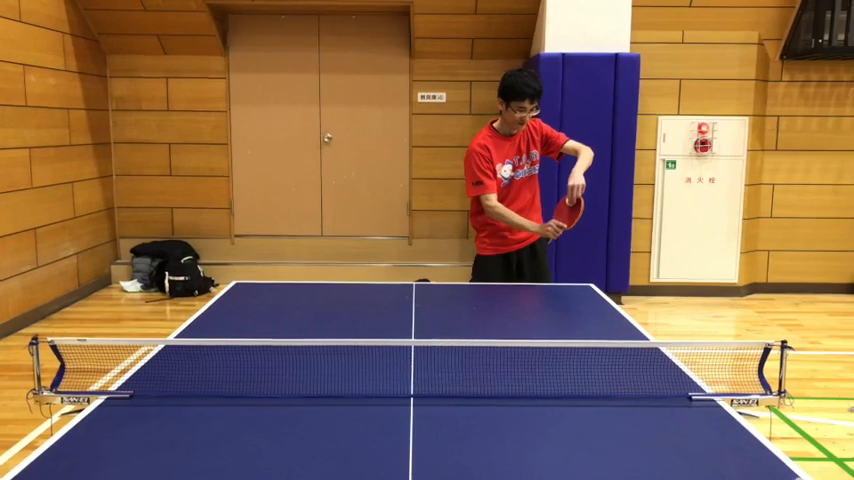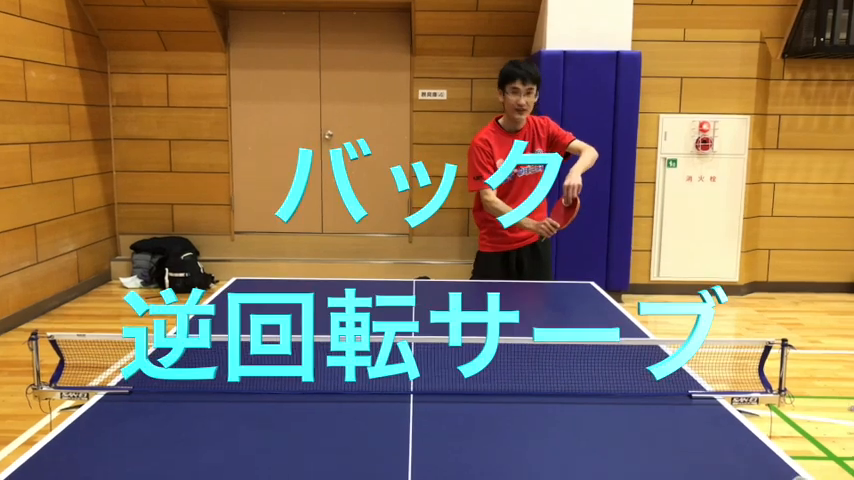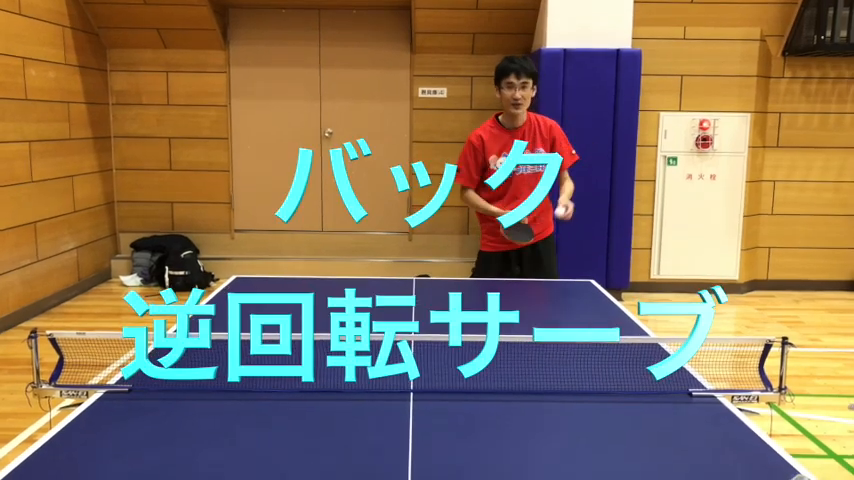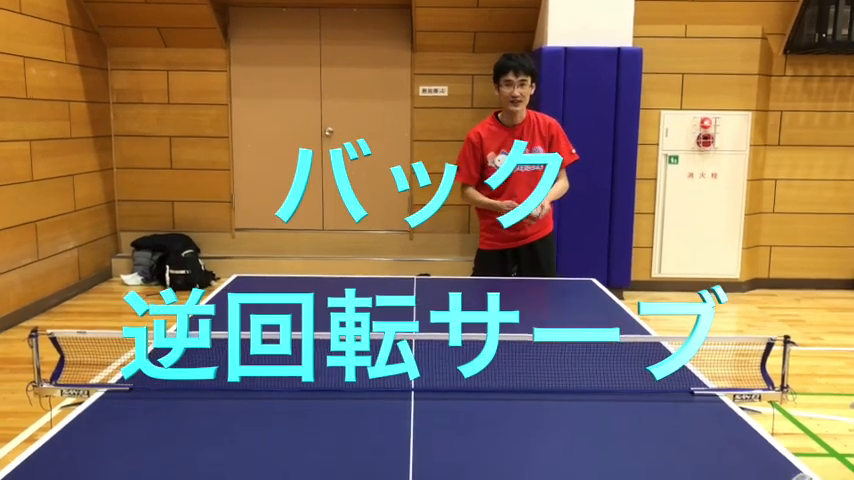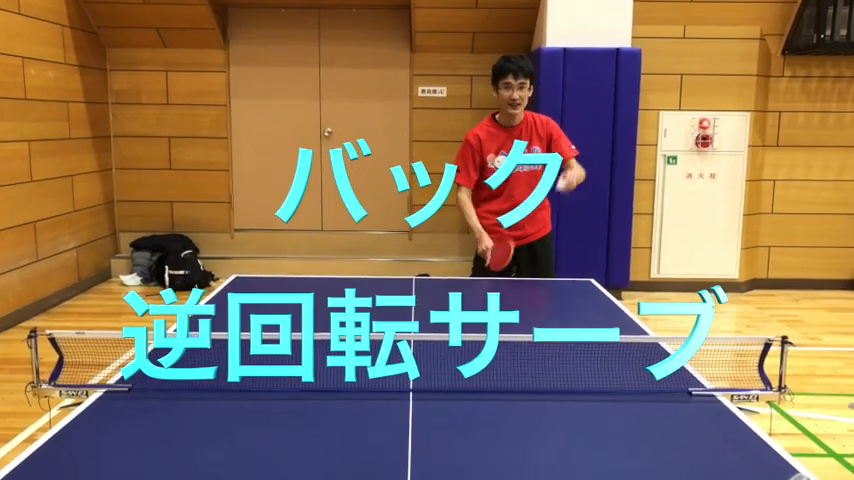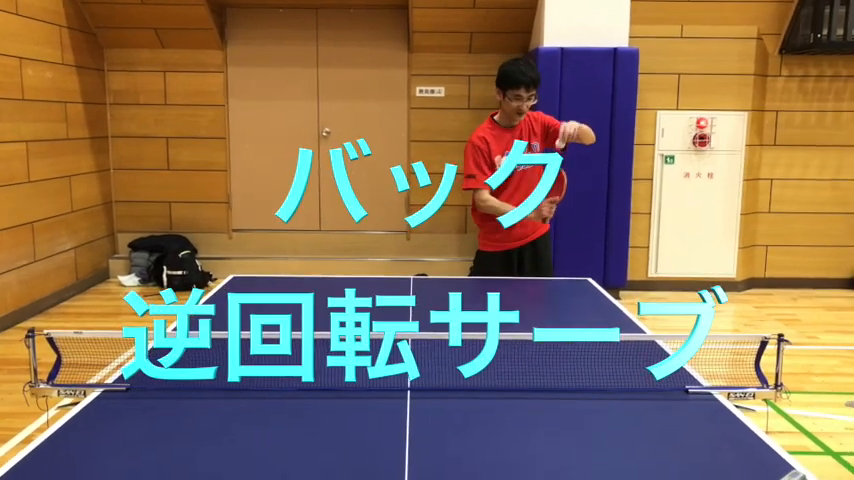
dt=0.4s
person 1, frame 1
left shoulder: (536, 130)
right shoulder: (480, 148)
left elbow: (585, 151)
right elbow: (490, 205)
left wrist: (577, 172)
right wrist: (537, 228)
left hip: (532, 242)
right hip: (494, 247)
person 1, frame 2
left shoulder: (544, 128)
right shoulder: (483, 142)
left elbow: (590, 152)
right elbow: (489, 200)
left wrist: (575, 172)
right wrist: (532, 225)
left hip: (537, 241)
right hip: (496, 244)
person 1, frame 3
left shoulder: (549, 129)
right shoulder: (480, 139)
left elbow: (564, 179)
right elbow: (466, 192)
left wrist: (564, 199)
right wrist: (500, 214)
left hip: (540, 238)
right hip: (496, 242)
person 1, frame 4
left shoulder: (549, 127)
right shoulder: (479, 136)
left elbow: (562, 180)
right elbow: (467, 189)
left wrist: (546, 199)
right wrist: (499, 206)
left hip: (538, 236)
right hip: (494, 240)
person 1, frame 5
left shoulder: (545, 127)
right shoulder: (477, 138)
left elbow: (576, 169)
right elbow: (463, 193)
left wrist: (574, 175)
right wrist: (481, 234)
left hip: (537, 236)
right hip: (494, 240)
person 1, frame 6
left shoulder: (538, 123)
right shoulder: (481, 140)
left elbow: (589, 139)
right elbow: (482, 200)
left wrist: (576, 128)
right wrist: (529, 213)
left hip: (537, 235)
right hip: (496, 242)
